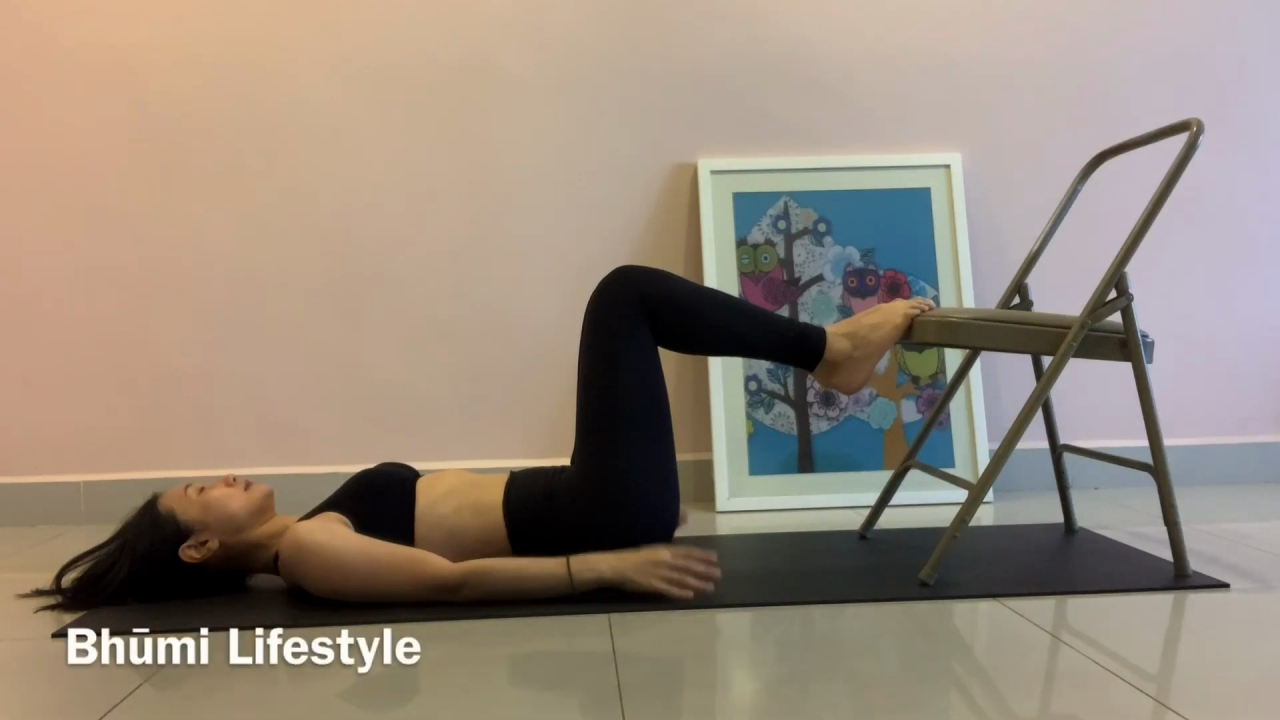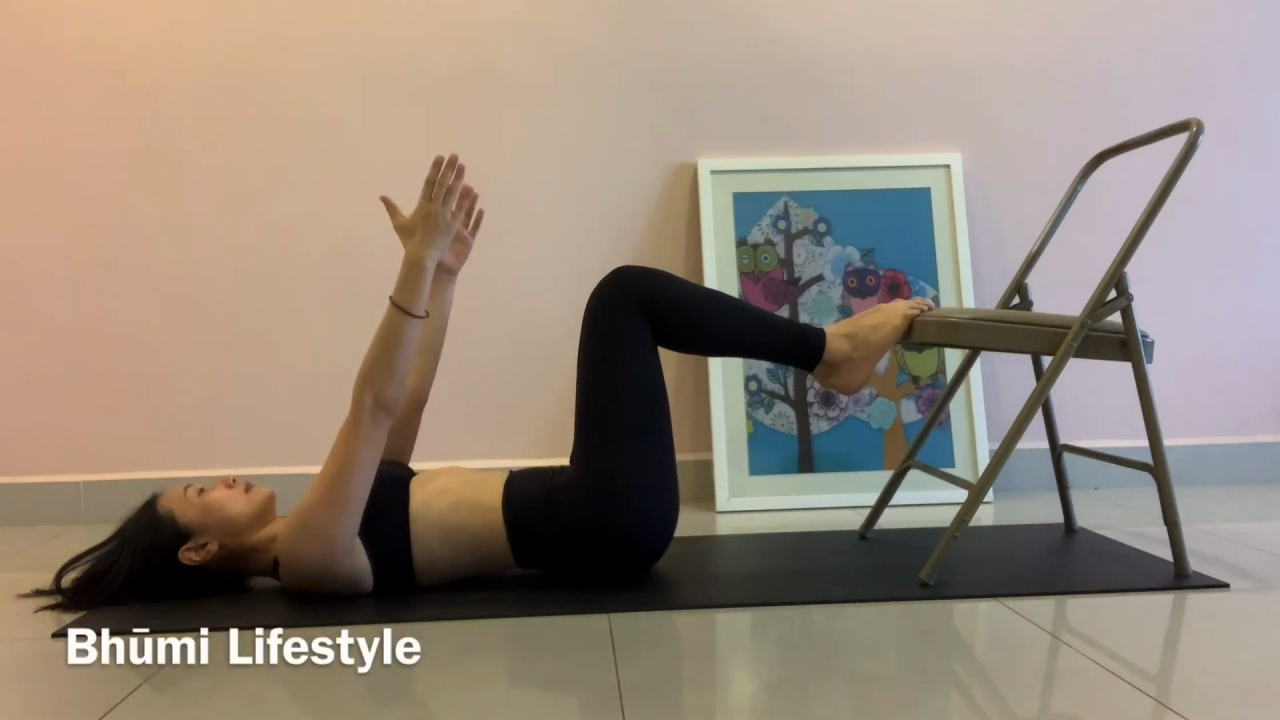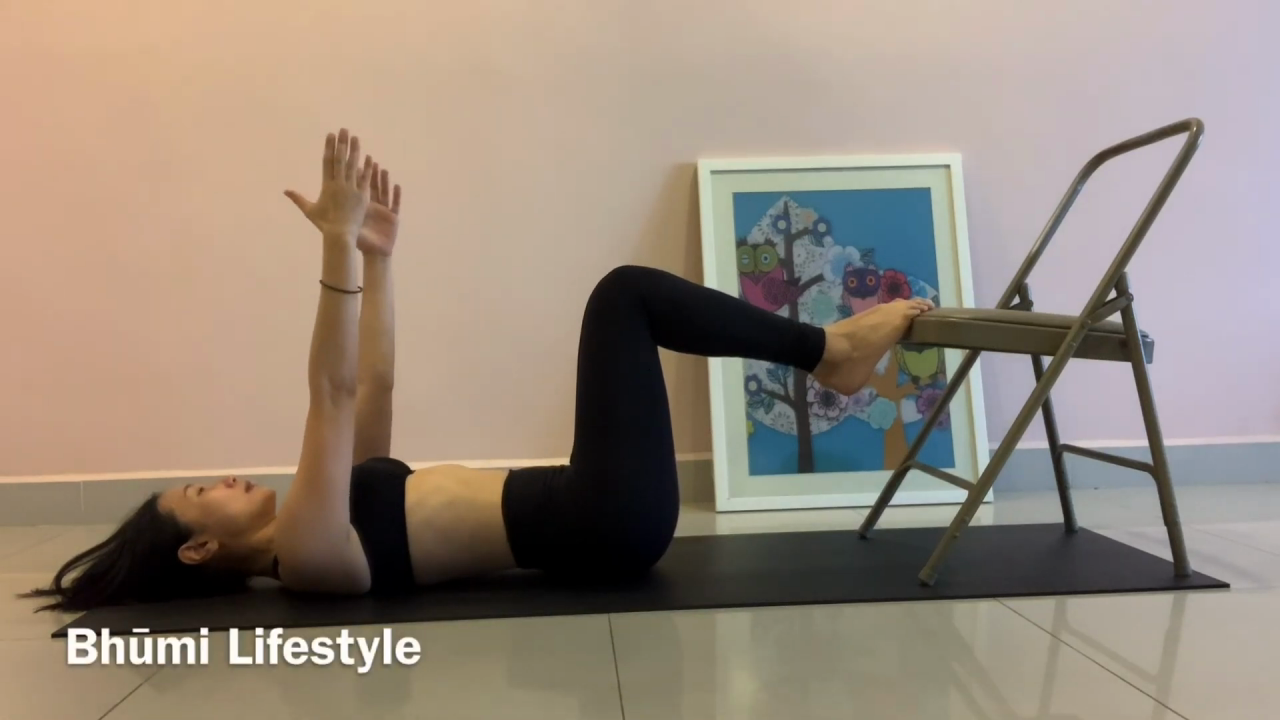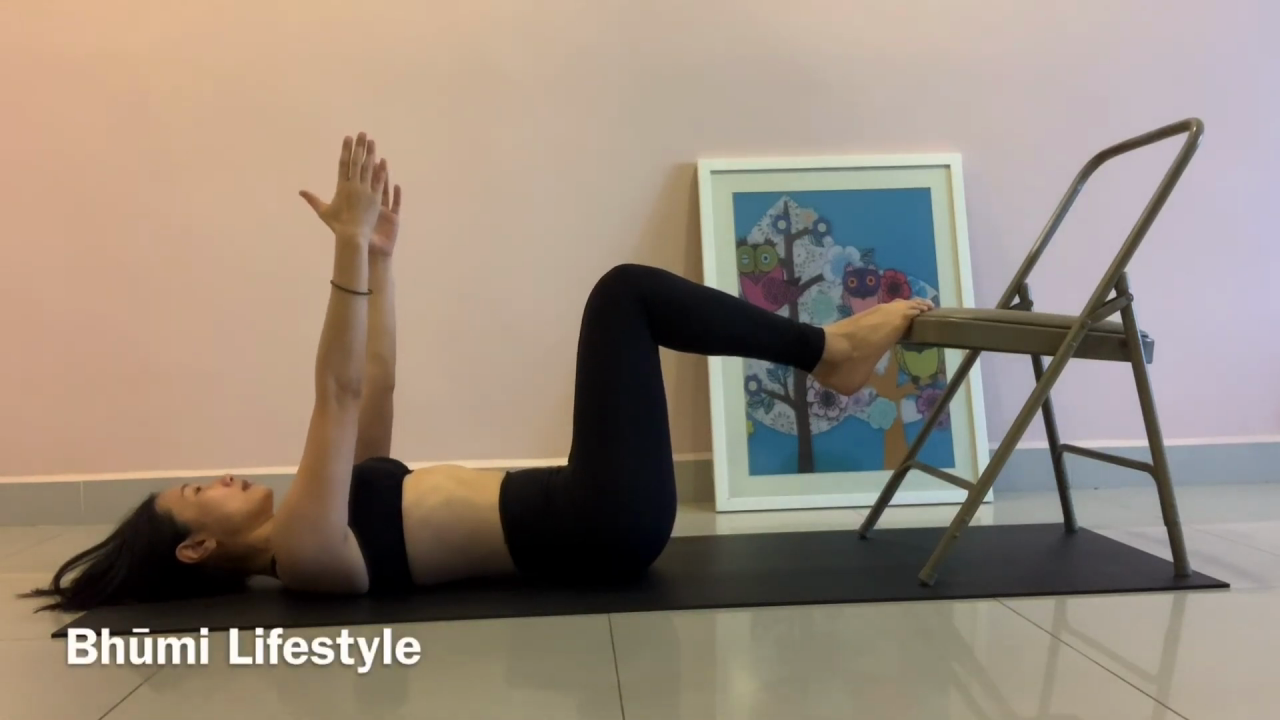
dt=0.7s
person 1, frame 1
left shoulder: (318, 533)
right shoulder: (306, 554)
right elbow: (454, 579)
right wrist: (607, 563)
left hip: (590, 505)
right hip: (591, 519)
left knee: (630, 297)
right knee: (623, 295)
left ankle: (825, 352)
right ankle: (828, 347)
person 1, frame 2
left shoulder: (318, 538)
right shoulder: (308, 555)
left elbow: (405, 407)
right elbow: (373, 407)
left wrist: (443, 274)
right wrist: (415, 264)
left hip: (595, 516)
right hip: (606, 523)
left knee: (629, 297)
right knee: (622, 296)
left ankle: (823, 352)
right ankle: (826, 349)
person 1, frame 3
left shoulder: (330, 527)
right shoulder: (308, 555)
left elbow: (372, 389)
right elbow: (330, 396)
left wrist: (374, 256)
right wrist: (336, 244)
left hip: (598, 517)
right hip: (606, 524)
left knee: (630, 295)
right knee: (623, 295)
left ankle: (824, 352)
right ankle: (828, 347)
person 1, frame 4
left shoulder: (318, 530)
right shoulder: (305, 553)
left elbow: (374, 388)
right elbow: (338, 394)
left wrist: (377, 257)
right wrist: (348, 245)
left hip: (591, 518)
right hip: (600, 524)
left knee: (629, 296)
right knee: (622, 293)
left ankle: (823, 352)
right ankle: (825, 347)
